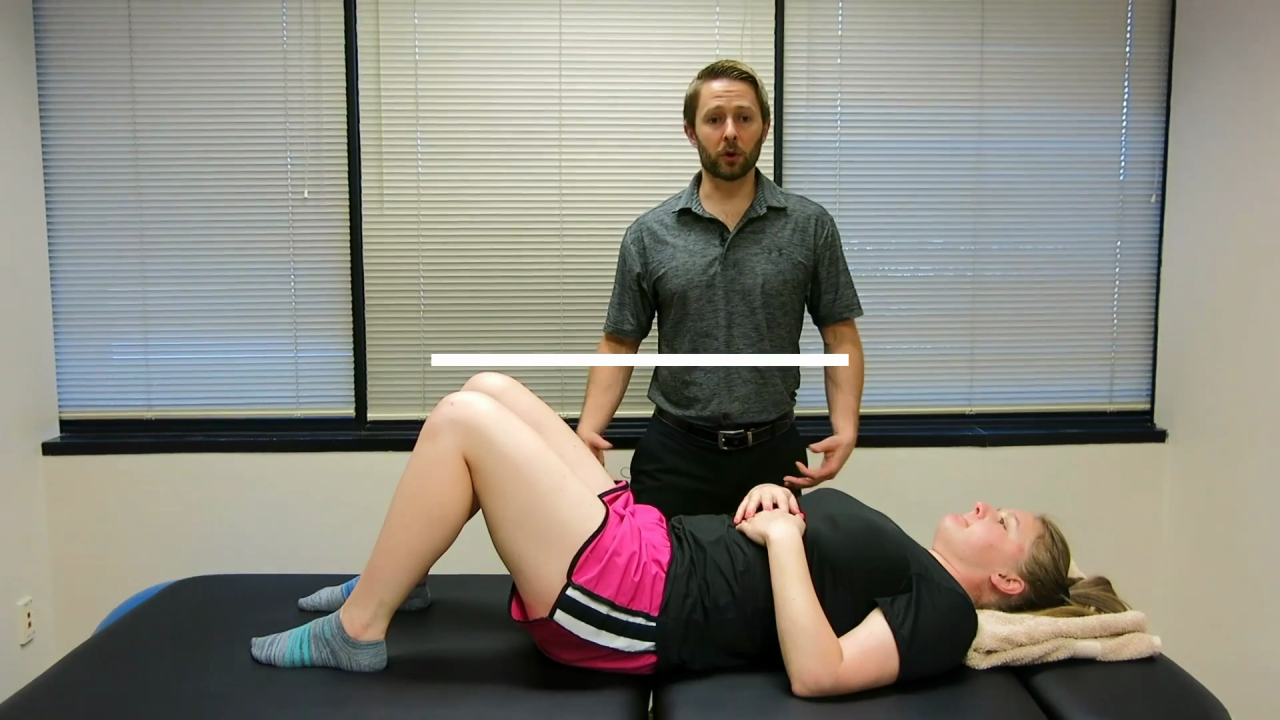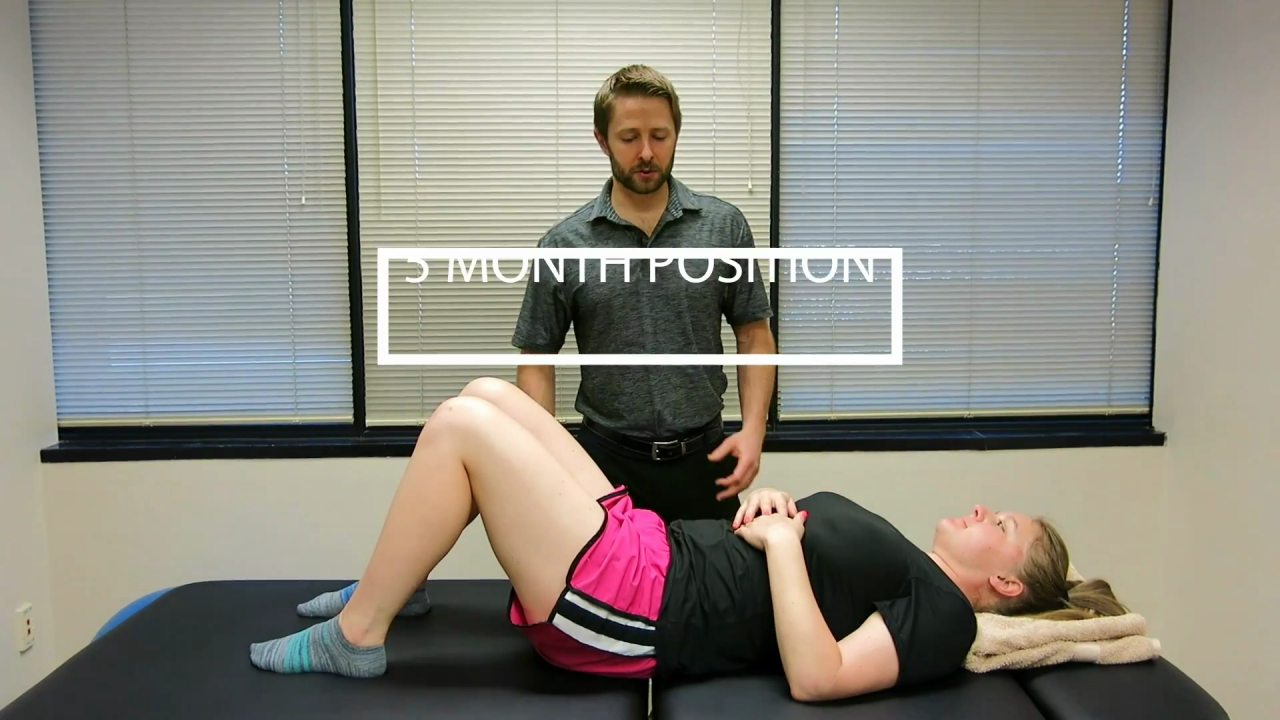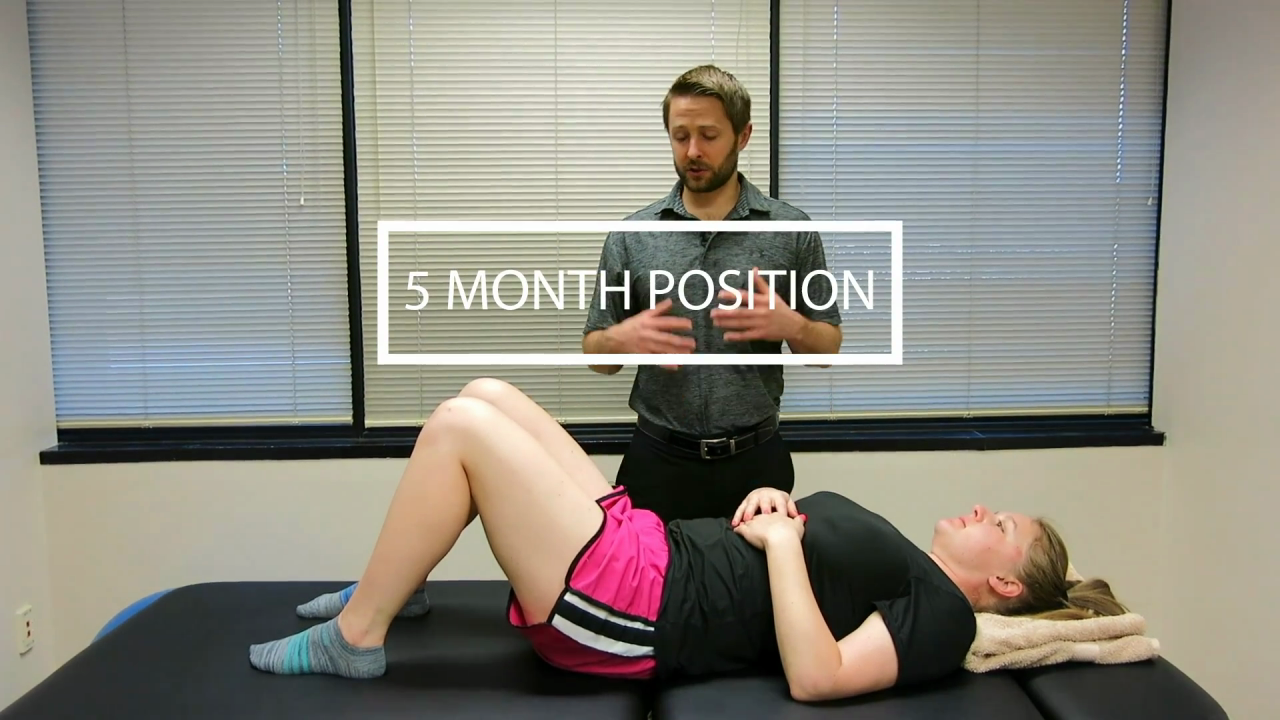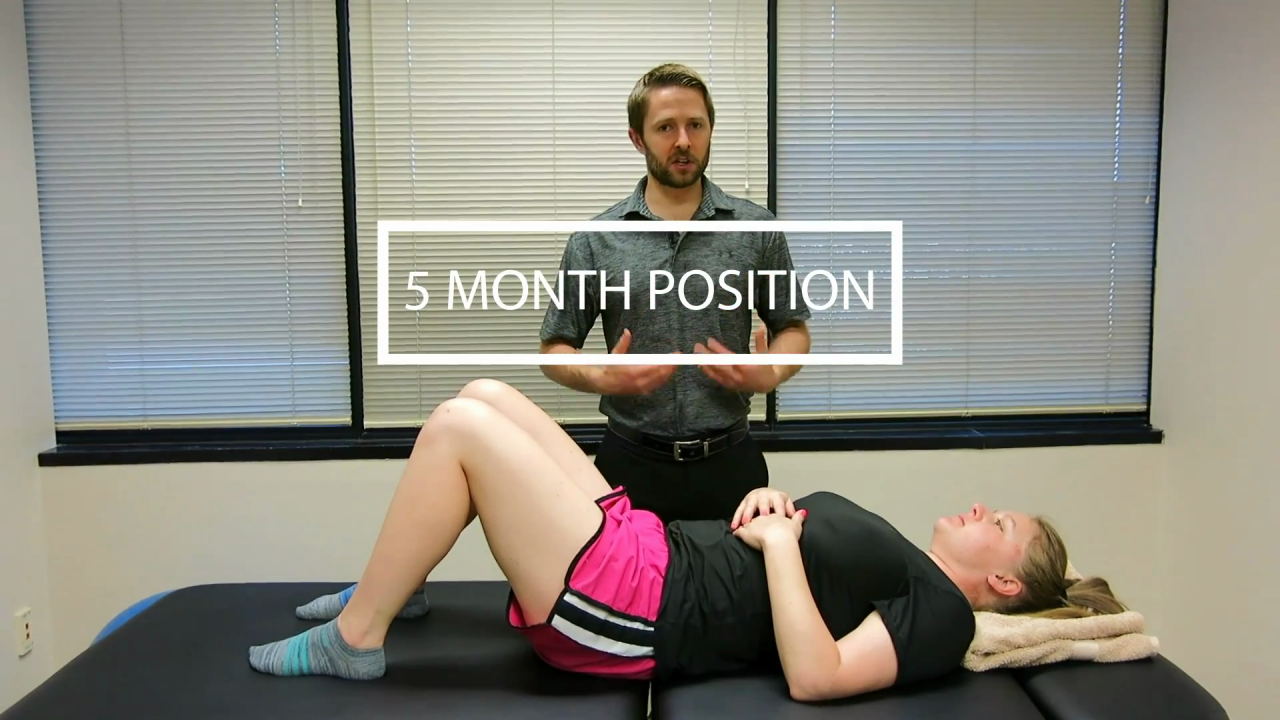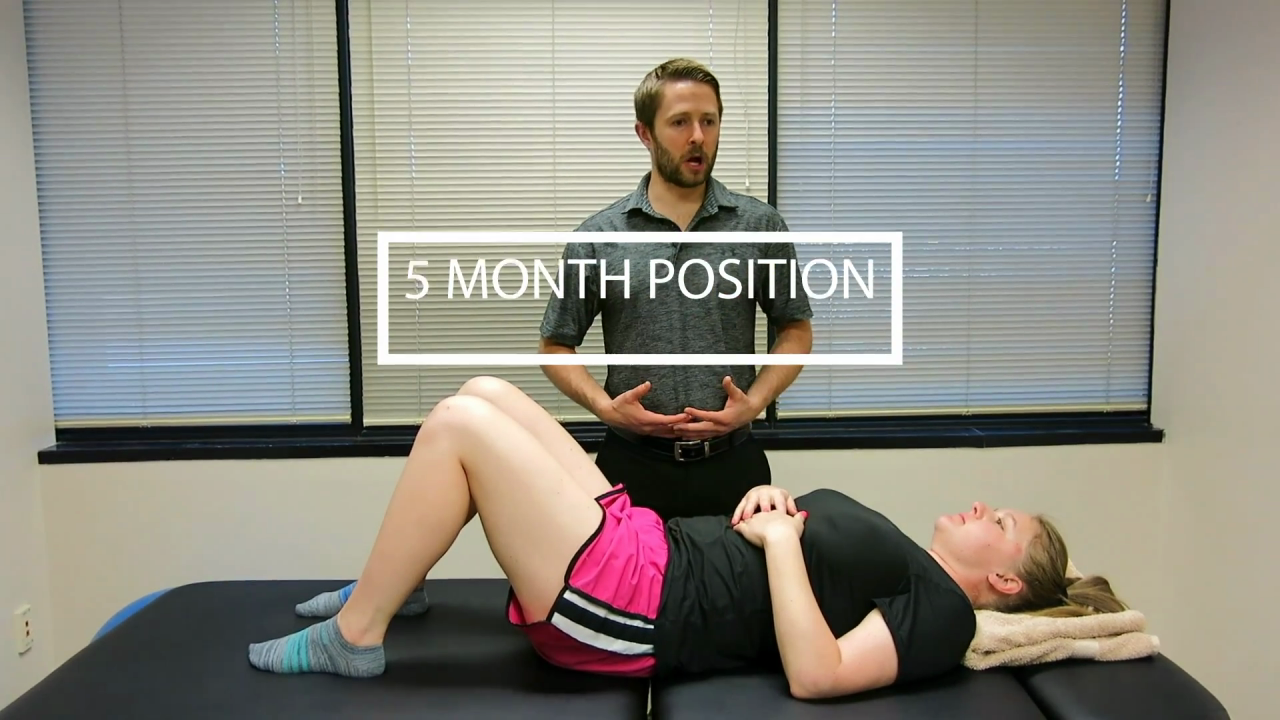
dt=1s
person 1, frame 1
left shoulder: (942, 614)
right shoulder: (907, 570)
left elbow: (817, 673)
left wrist: (783, 537)
right wrist: (775, 498)
left hip: (636, 605)
right hip: (651, 543)
left knee: (462, 422)
right knee: (488, 391)
left ankle: (358, 630)
right ankle: (398, 577)
person 1, frame 2
left shoulder: (942, 617)
right shoulder: (904, 571)
left elbow: (815, 677)
left wrist: (781, 542)
right wrist: (770, 502)
left hip: (635, 611)
right hip: (650, 547)
left knee: (459, 425)
right knee: (486, 396)
left ankle: (356, 635)
right ankle: (395, 582)
person 1, frame 3
left shoulder: (942, 617)
right shoulder: (905, 570)
left elbow: (814, 676)
left wrist: (781, 541)
right wrist: (771, 501)
left hip: (634, 611)
right hip: (650, 546)
left knee: (459, 426)
right knee: (484, 398)
left ankle: (355, 637)
right ankle: (397, 584)
person 1, frame 4
left shoulder: (940, 617)
right shoulder: (902, 569)
left elbow: (815, 676)
left wrist: (779, 542)
right wrist: (768, 501)
left hip: (633, 612)
right hip: (647, 547)
left knee: (458, 427)
right knee: (484, 398)
left ankle: (355, 638)
right ankle: (394, 584)
person 1, frame 5
left shoulder: (942, 615)
right shoulder: (902, 567)
left elbow: (816, 675)
left wrist: (780, 540)
right wrist: (772, 499)
left hip: (634, 611)
right hip: (646, 546)
left knee: (459, 426)
right knee: (484, 395)
left ankle: (354, 636)
right ankle: (395, 583)
person 2, frame 1
left shoulder: (810, 227)
right shoulder: (649, 234)
left elbow: (840, 336)
right elbow: (619, 344)
left wrist: (846, 429)
right wrist: (586, 431)
left hip: (772, 454)
right hip: (674, 452)
person 2, frame 2
left shoulder: (724, 226)
right shoulder: (564, 244)
left elbow: (754, 334)
right elbow: (537, 357)
left wrist: (753, 427)
left hip: (705, 460)
right hip: (609, 463)
person 2, frame 3
left shoulder: (791, 232)
right shoulder: (631, 237)
left elbow: (826, 349)
right elbow: (596, 354)
left wrist: (792, 325)
right wrist: (621, 339)
left hip: (755, 461)
right hip: (659, 461)
person 2, frame 4
left shoulder: (756, 229)
right shoulder: (595, 241)
left elbow: (792, 329)
right elbow: (555, 348)
left wrist: (769, 374)
right wrist: (601, 379)
left hip: (729, 462)
right hip: (632, 464)
person 2, frame 5
left shoulder: (760, 226)
right shoulder: (597, 236)
left elbow: (795, 330)
right elbow: (556, 346)
left wrist: (754, 402)
right wrist: (605, 406)
left hip: (731, 461)
right hip: (634, 464)
